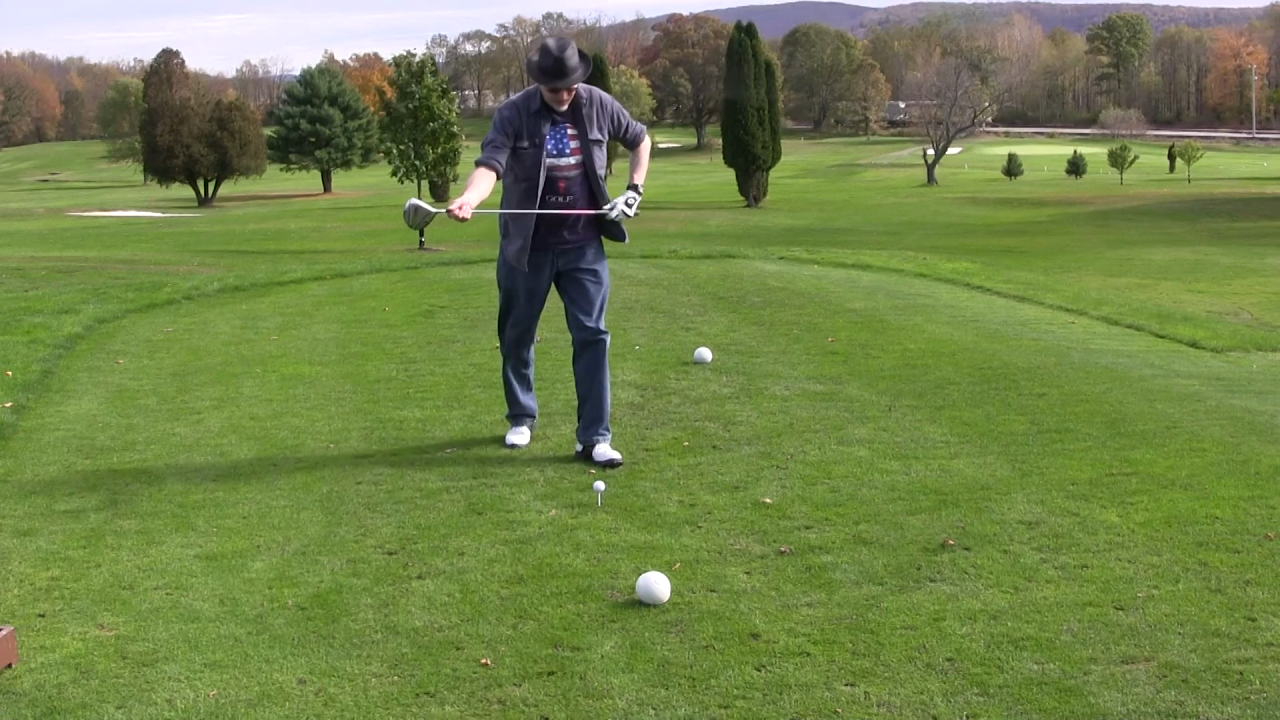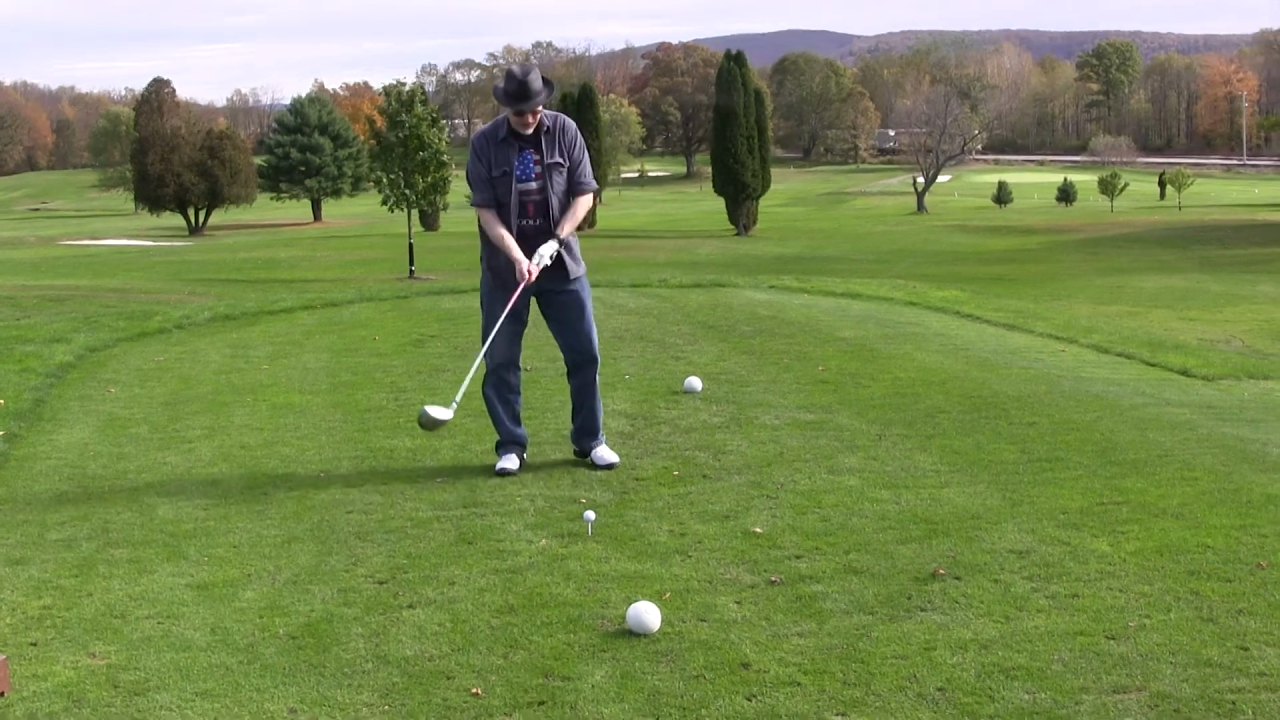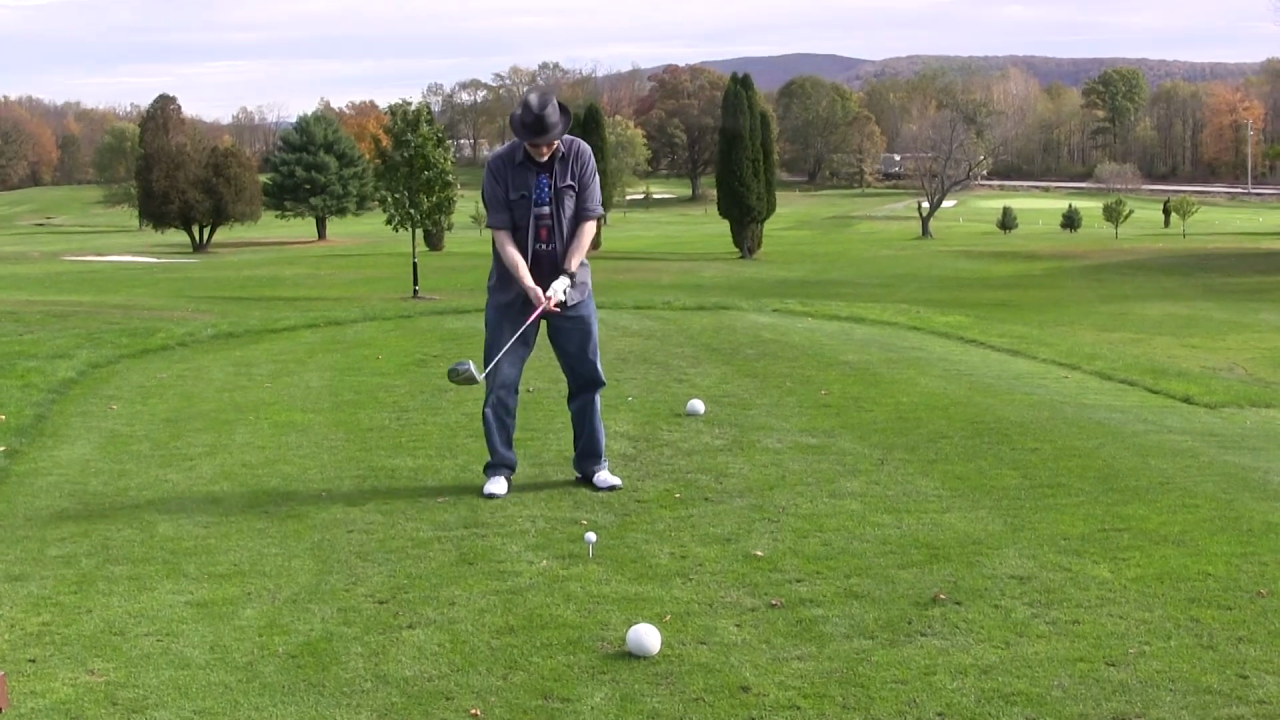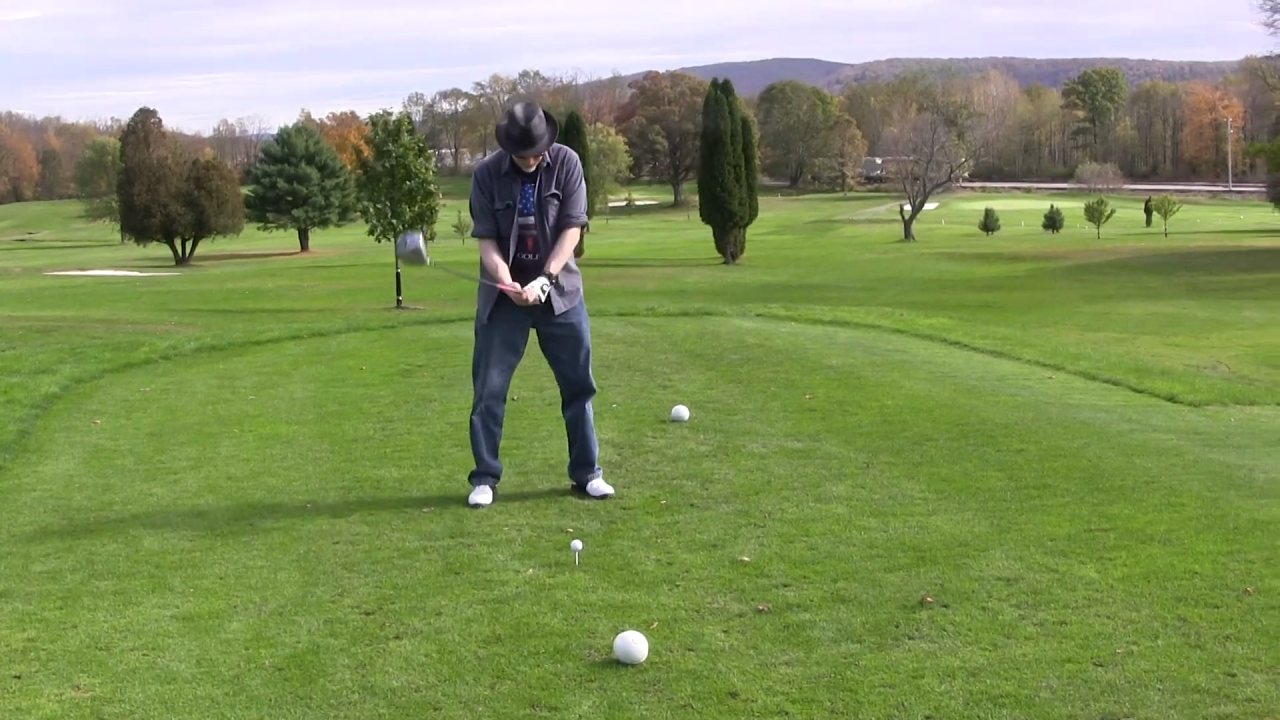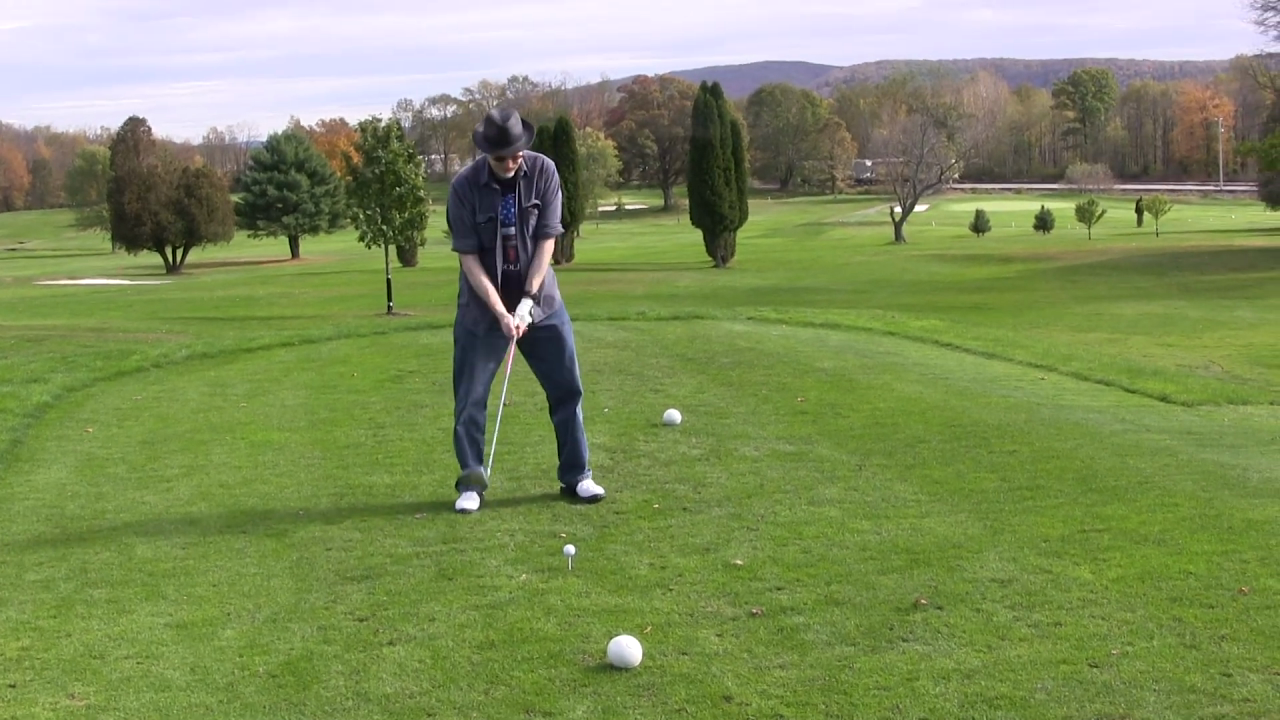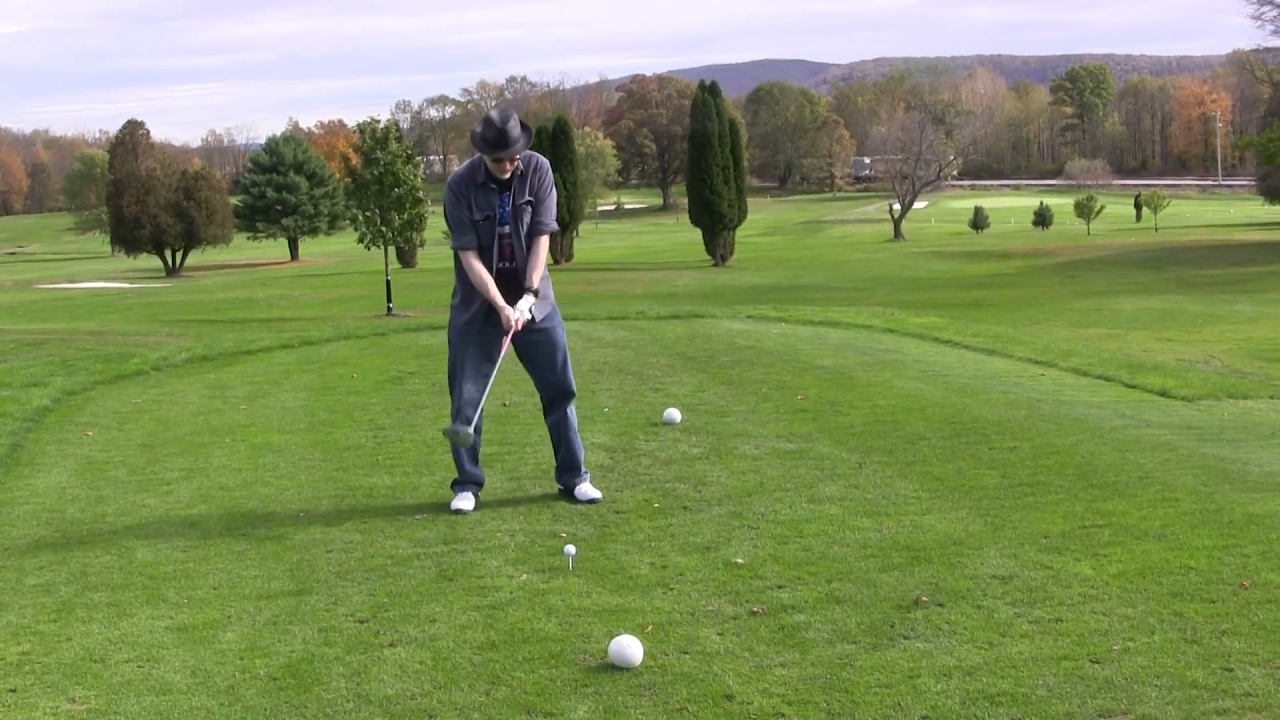
dt=0.5s
person 1, frame 1
left shoulder: (600, 105)
right shoulder: (513, 112)
left elbow: (640, 139)
right elbow: (490, 164)
left wrist: (634, 189)
right wrist: (468, 199)
left hip: (583, 243)
right hip: (527, 244)
left knee: (591, 335)
right knee: (516, 334)
left ankle: (594, 437)
right ankle: (521, 416)
person 1, frame 2
left shoulder: (565, 131)
right shoulder: (484, 143)
left elbow: (584, 194)
right elbow: (485, 211)
left wrist: (553, 242)
right wrist: (518, 258)
left hip: (561, 261)
right hip: (505, 266)
left knee: (583, 352)
right knee: (501, 359)
left ankle: (590, 440)
right ankle: (511, 444)
person 1, frame 3
left shoulder: (579, 154)
right shoulder: (499, 164)
left elbow: (588, 220)
right elbow: (502, 234)
left wrist: (565, 277)
right wrist: (530, 287)
left hip: (570, 284)
right hip: (513, 288)
left knee: (587, 376)
right knee: (501, 380)
left ankle: (591, 464)
right ankle: (499, 468)
person 1, frame 4
left shoulder: (567, 163)
right shoulder: (486, 174)
left elbow: (571, 230)
right elbow: (487, 241)
left wrist: (542, 281)
right wrist: (508, 285)
left hip: (559, 291)
right hip: (503, 294)
left knee: (579, 383)
right knee: (489, 386)
left ankle: (586, 472)
right ankle: (485, 476)
person 1, frame 5
left shoulder: (544, 171)
right shoulder: (464, 186)
left elbow: (546, 241)
right elbow: (469, 257)
left wrist: (527, 301)
right wrist: (500, 312)
left hip: (539, 299)
right hip: (482, 304)
left knee: (565, 387)
right knee: (470, 396)
left ankle: (576, 474)
right ankle: (471, 483)
person 1, frame 6
left shoulder: (538, 169)
right shoulder: (460, 184)
left elbow: (541, 238)
right elbow: (468, 255)
left wrist: (528, 296)
right wrist: (501, 306)
left hip: (533, 299)
right hip: (477, 304)
left knee: (559, 388)
right knee: (467, 396)
left ankle: (573, 476)
right ankle: (467, 483)
